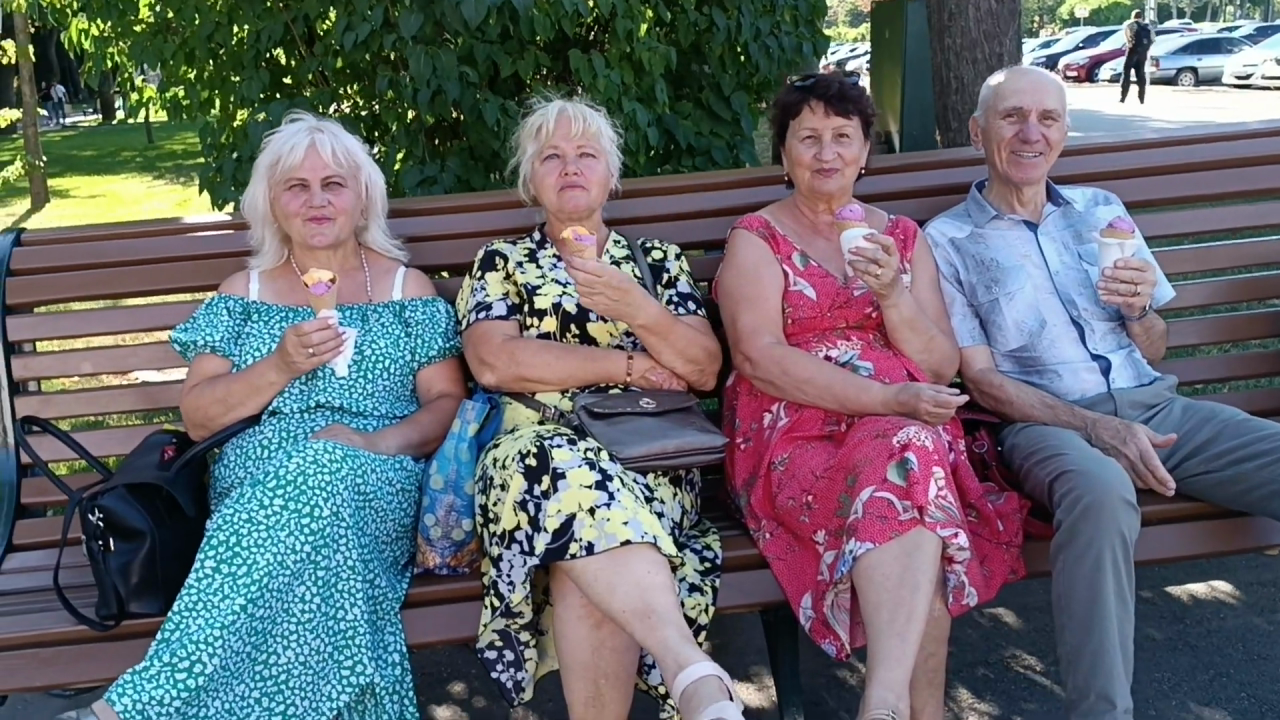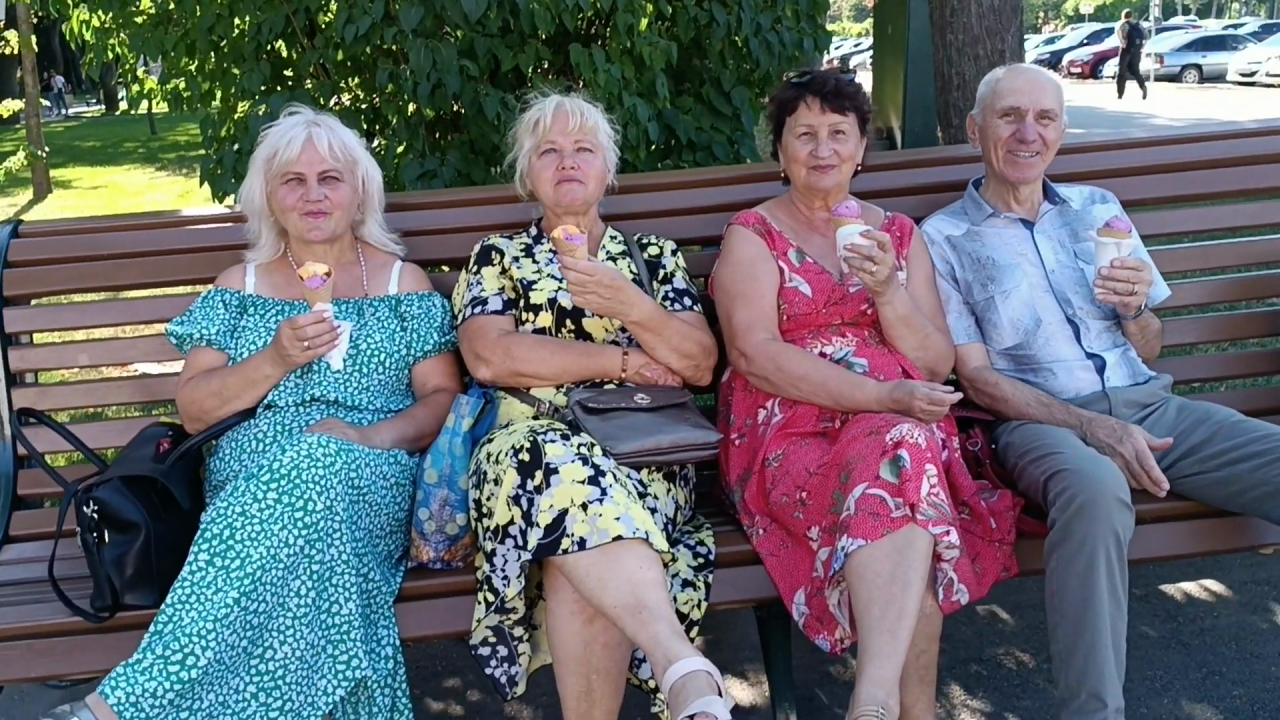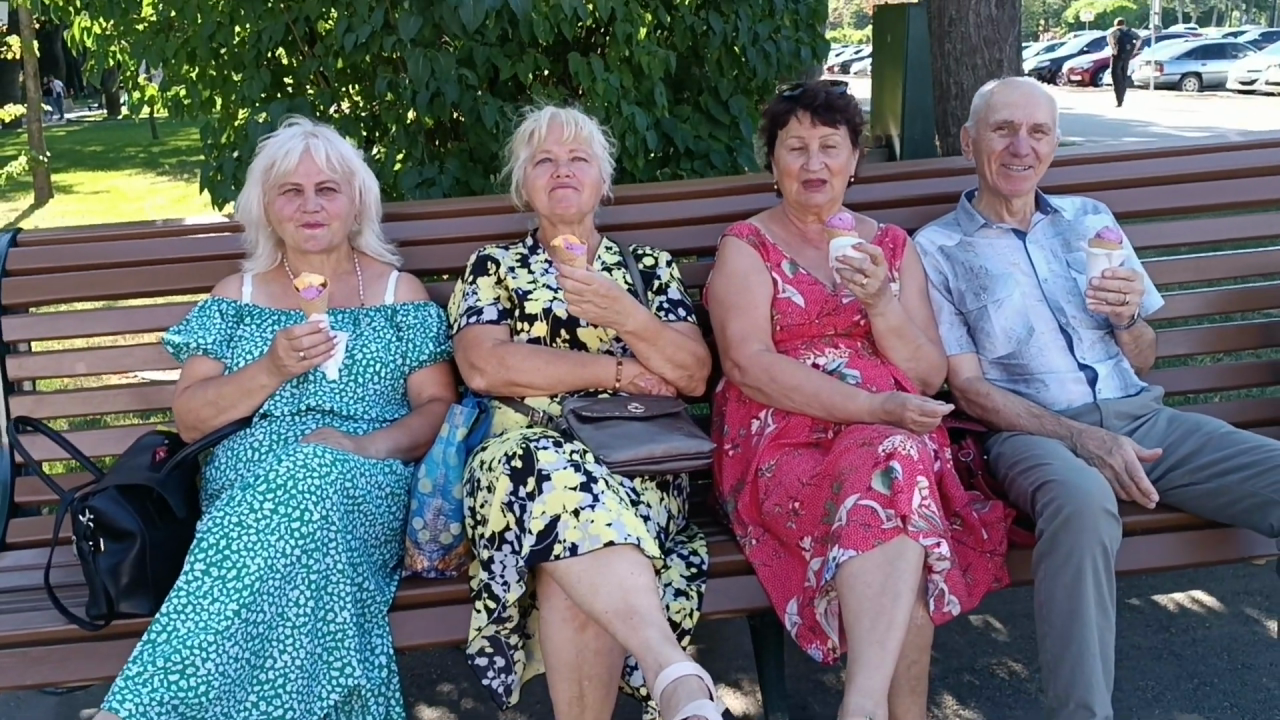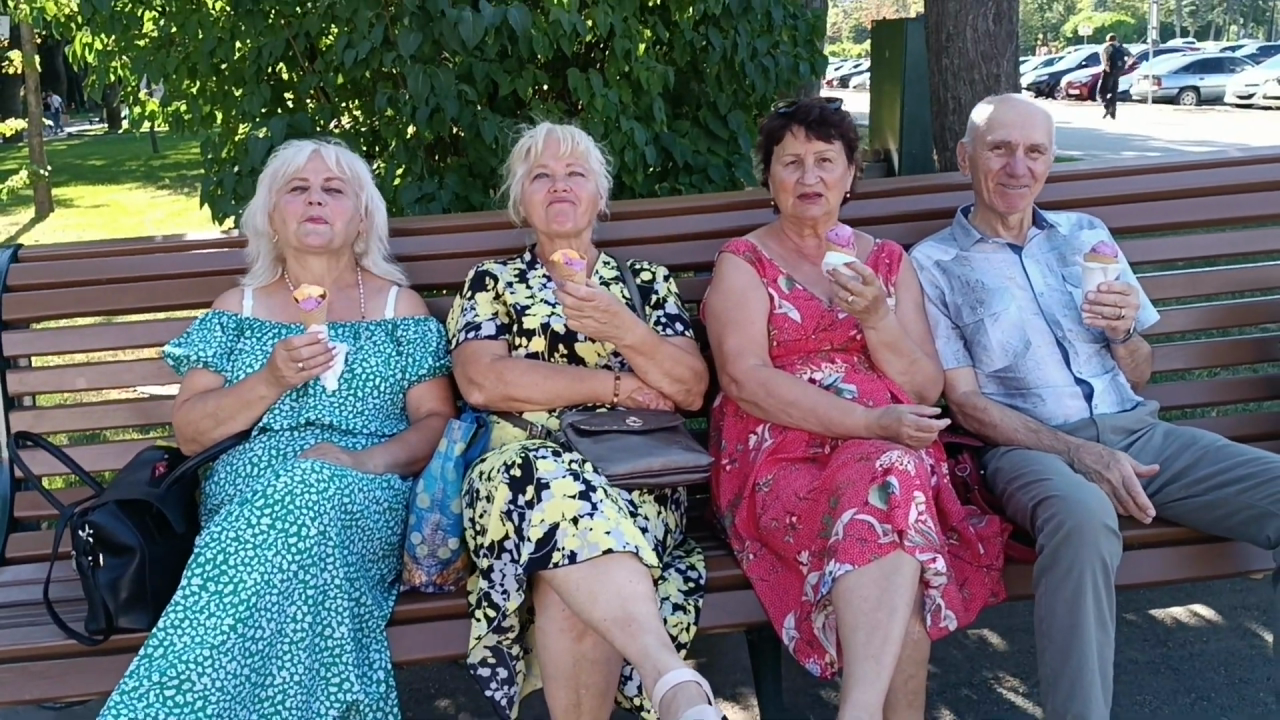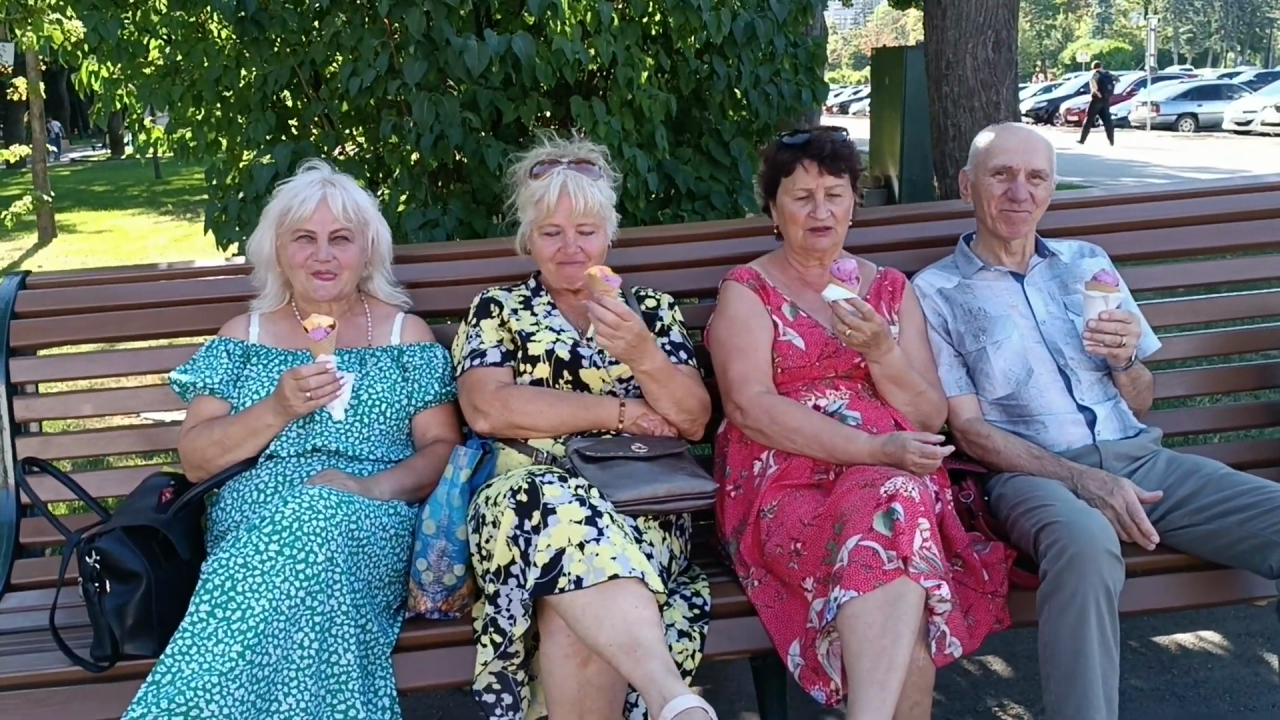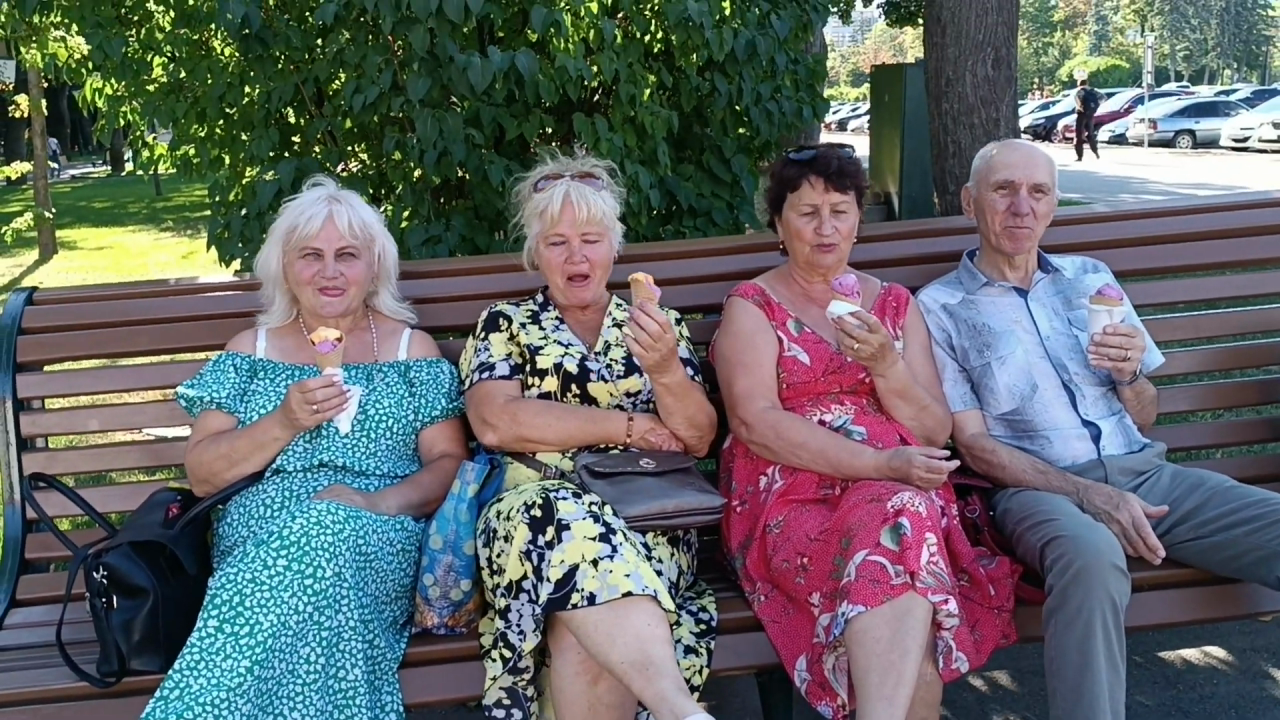
dt=0.3s
person 1, frame 1
left shoulder: (1102, 209)
right shoulder: (947, 241)
right elbow: (981, 379)
left wrist: (1138, 311)
right wrist: (1096, 427)
left hip: (1155, 405)
right hip: (1047, 421)
right knee: (1102, 490)
person 1, frame 2
left shoulder: (1098, 207)
right shoulder: (944, 238)
right elbow: (976, 377)
left wrist: (1135, 309)
right wrist: (1092, 426)
left hip: (1149, 404)
right hip: (1041, 420)
right knee: (1095, 489)
person 1, frame 3
left shoulder: (1091, 218)
right shoulder: (937, 250)
right elbow: (969, 388)
left wrist: (1127, 319)
right wrist: (1083, 438)
left hip: (1140, 416)
right hip: (1034, 431)
right knee: (1083, 500)
person 1, frame 4
left shoulder: (1086, 233)
right shoulder: (933, 264)
left elbow: (1138, 376)
right elbow: (967, 402)
left wrist: (1123, 333)
right wrist: (1080, 452)
left hip: (1138, 432)
right hip: (1030, 447)
right knee: (1082, 515)
person 1, frame 5
left shoulder: (1088, 261)
right shoulder: (936, 291)
left elbow: (1140, 403)
right elbow: (969, 430)
left wrist: (1125, 361)
right wrist: (1084, 479)
left hip: (1139, 457)
right hip: (1034, 472)
right knee: (1086, 542)
person 1, frame 6
left shoulder: (1091, 276)
right shoulder: (940, 307)
right elbow: (975, 444)
left wrist: (1129, 375)
right wrist: (1087, 493)
left hip: (1145, 472)
right hip: (1038, 488)
right knee: (1091, 556)
person 2, frame 1
left shoulder: (902, 235)
right shoulder: (755, 239)
left elbow: (941, 367)
right elbow: (761, 361)
left wrist: (892, 295)
right wrist: (888, 400)
left hip: (904, 425)
right hip: (795, 433)
left knee: (906, 456)
right knee: (907, 471)
person 2, frame 2
left shoulder: (898, 232)
right shoulder: (752, 235)
left elbow: (936, 365)
right elbow: (755, 356)
left wrist: (887, 292)
right wrist: (882, 396)
left hip: (897, 420)
right hip: (790, 431)
left knee: (902, 449)
right knee: (900, 454)
person 2, frame 3
left shoulder: (892, 244)
right shoulder: (746, 247)
left elbow: (929, 375)
right elbow: (749, 367)
left wrist: (880, 303)
right wrist: (876, 407)
left hip: (892, 433)
right hip: (782, 441)
left knee: (890, 464)
right knee: (892, 476)
person 2, frame 4
left shoulder: (888, 260)
right shoulder: (742, 262)
left elbow: (925, 391)
right elbow: (746, 382)
left wrist: (874, 318)
right wrist: (871, 422)
left hip: (886, 446)
right hip: (780, 455)
left knee: (889, 482)
right knee: (889, 489)
person 2, frame 5
left shoulder: (891, 287)
right shoulder: (747, 290)
left elbow: (929, 416)
right elbow: (751, 408)
left wrist: (880, 350)
right wrist: (875, 449)
left hip: (890, 472)
right hip: (784, 480)
left knee: (892, 505)
right knee: (892, 520)
person 2, frame 6
left shoulder: (895, 302)
right shoulder: (751, 306)
left elbow: (934, 432)
right elbow: (756, 424)
left wrist: (884, 363)
right wrist: (880, 464)
left hip: (898, 487)
right hip: (790, 496)
left knee: (898, 521)
right knee: (899, 534)
person 3, frame 1
left shoulder: (657, 259)
right shoulder: (501, 261)
left elbow: (704, 370)
right elbow: (494, 364)
left wrist: (636, 309)
right wrist: (628, 365)
right hip: (541, 454)
left knee: (590, 568)
right knee: (572, 481)
person 3, frame 2
left shoulder: (654, 254)
right shoulder: (497, 256)
left elbow: (699, 365)
right elbow: (490, 358)
left wrist: (630, 306)
right wrist: (623, 360)
right hip: (534, 445)
left knee: (581, 541)
right knee: (561, 469)
person 3, frame 3
left shoulder: (649, 265)
right shoulder: (494, 265)
left elbow: (695, 375)
right elbow: (485, 367)
left wrist: (625, 316)
right wrist: (618, 370)
right hip: (529, 456)
left knee: (577, 563)
right knee: (553, 476)
person 3, frame 4
left shoulder: (647, 281)
right shoulder: (491, 282)
left elbow: (692, 389)
right elbow: (483, 382)
left wrist: (623, 331)
right wrist: (616, 385)
right hip: (526, 469)
right knee: (551, 487)
person 3, frame 5
left shoulder: (652, 308)
right shoulder: (496, 309)
left elbow: (694, 421)
right elbow: (487, 410)
left wrist: (643, 357)
right wrist: (621, 412)
right hip: (531, 497)
left knee: (579, 611)
right knee: (557, 512)
person 3, frame 6
left shoulder: (659, 323)
right shoulder: (504, 324)
left elbow: (699, 437)
right elbow: (496, 424)
left wrist: (665, 370)
right wrist: (630, 426)
right hip: (540, 510)
right knee: (566, 526)
person 4, frame 1
left shoulder: (408, 288)
right shoulder: (242, 293)
left elbow: (448, 403)
right elbow: (197, 418)
left wrist: (376, 443)
right wrist: (281, 366)
left hip: (371, 485)
right hip: (259, 486)
left knee: (322, 472)
right knee: (300, 510)
person 4, frame 2
left shoulder: (404, 282)
right shoulder: (238, 287)
left elbow: (443, 398)
right elbow: (194, 411)
left wrist: (371, 438)
right wrist: (277, 359)
left hip: (369, 479)
right hip: (251, 477)
left knee: (314, 467)
right knee: (304, 502)
person 4, frame 3
left shoulder: (400, 291)
right shoulder: (235, 295)
left elbow: (440, 406)
right elbow: (189, 418)
left wrist: (370, 447)
right wrist: (271, 369)
left hip: (364, 487)
right hip: (251, 483)
left knee: (314, 479)
right knee: (291, 501)
person 4, frame 4
left shoulder: (400, 306)
right shoulder: (236, 309)
left elbow: (437, 422)
right elbow: (189, 433)
left wrist: (366, 462)
right wrist: (271, 381)
left hip: (362, 500)
right hip: (249, 496)
left knee: (309, 496)
right knee: (301, 509)
person 4, frame 5
left shoulder: (405, 333)
right shoulder: (244, 335)
left elbow: (444, 447)
right elbow: (195, 460)
left wrist: (374, 487)
right wrist: (278, 409)
left hip: (369, 524)
right hip: (255, 522)
left knee: (319, 517)
person 4, frame 6
left shoulder: (412, 349)
right shoulder: (251, 350)
left elbow: (449, 463)
right elbow: (201, 475)
left wrist: (380, 503)
right wrist: (284, 423)
left hip: (376, 539)
right hip: (261, 535)
left knee: (330, 534)
right knee: (315, 546)
